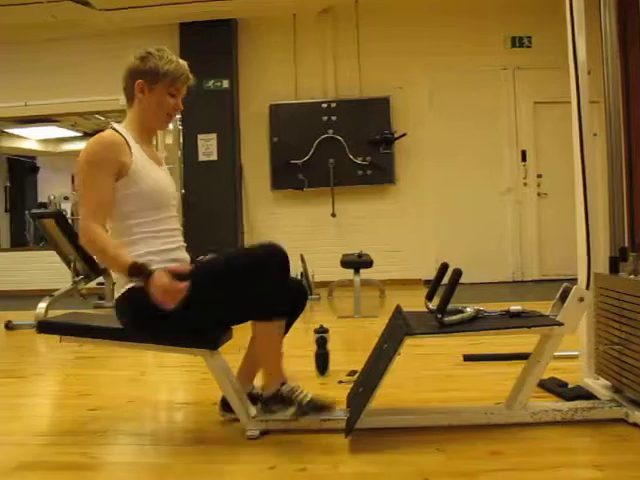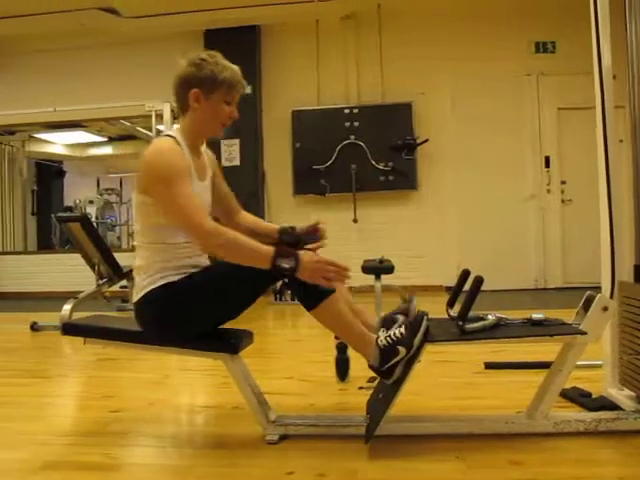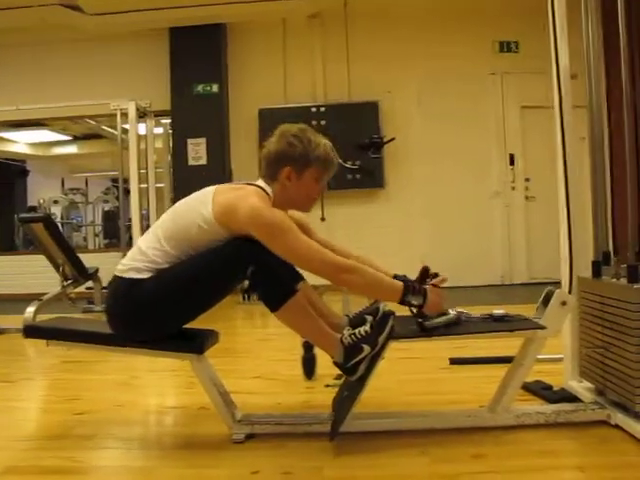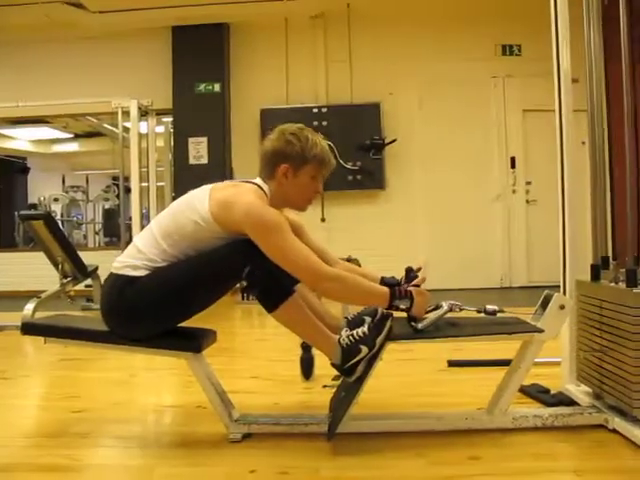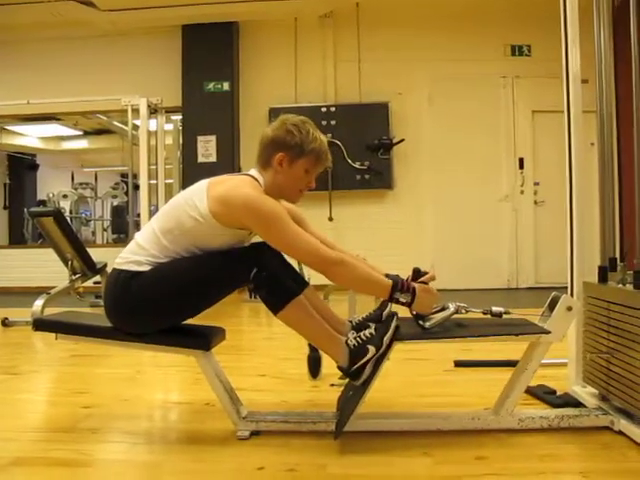
dt=0.7s
person 1, frame 1
left shoulder: (151, 153)
right shoulder: (110, 148)
right elbow: (92, 231)
left wrist: (201, 269)
right wrist: (145, 277)
left hip: (172, 282)
right hip: (148, 299)
left knee: (289, 291)
right knee: (269, 260)
left ankle: (242, 393)
right ankle: (276, 390)
person 1, frame 2
left shoulder: (204, 157)
right shoulder: (165, 155)
left elbow: (235, 217)
right elbow: (207, 234)
left wrist: (288, 236)
right wrist: (288, 260)
left hip: (190, 289)
right hip: (163, 303)
left knee: (299, 252)
right knee: (293, 264)
left ankle: (373, 332)
right ankle: (376, 353)
person 1, frame 3
left shoulder: (273, 208)
right shoulder: (255, 209)
left elbow: (344, 258)
right elbow: (339, 272)
left wrist: (406, 282)
right wrist: (414, 296)
left hip: (153, 292)
right hip: (132, 301)
left knee: (268, 261)
right knee: (254, 257)
left ankle: (343, 328)
right ankle: (343, 351)
person 1, frame 4
left shoulder: (271, 210)
right shoulder: (252, 206)
left elbow: (333, 265)
right elbow: (323, 281)
left wrist: (393, 285)
right wrist: (400, 300)
left hip: (148, 292)
right hip: (128, 298)
left knee: (269, 260)
right knee: (253, 259)
left ankle: (340, 330)
right ankle: (341, 351)
person 1, frame 5
left shoulder: (273, 205)
right shoulder: (248, 198)
left elbow: (337, 255)
right elbow: (328, 265)
left wrist: (398, 282)
right wrist: (404, 294)
left hip: (156, 285)
right hip: (130, 293)
left knee: (268, 263)
right knee: (260, 262)
left ankle: (346, 332)
right ankle: (347, 354)
